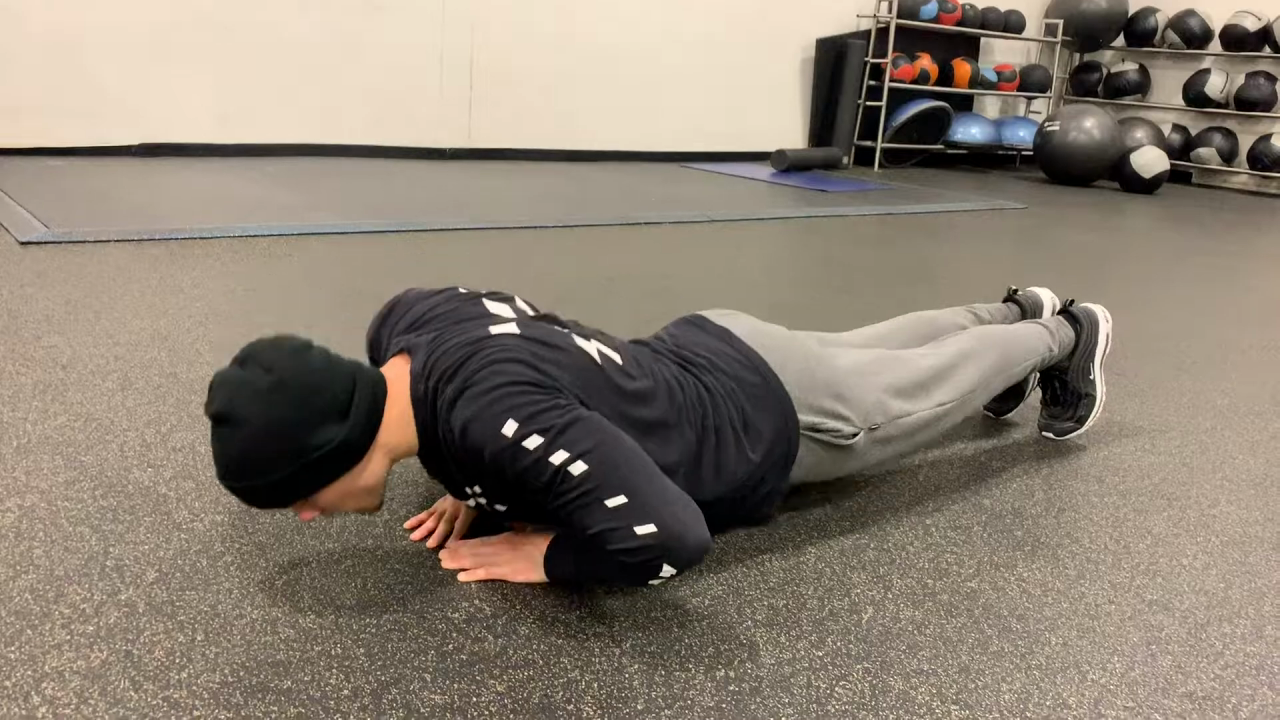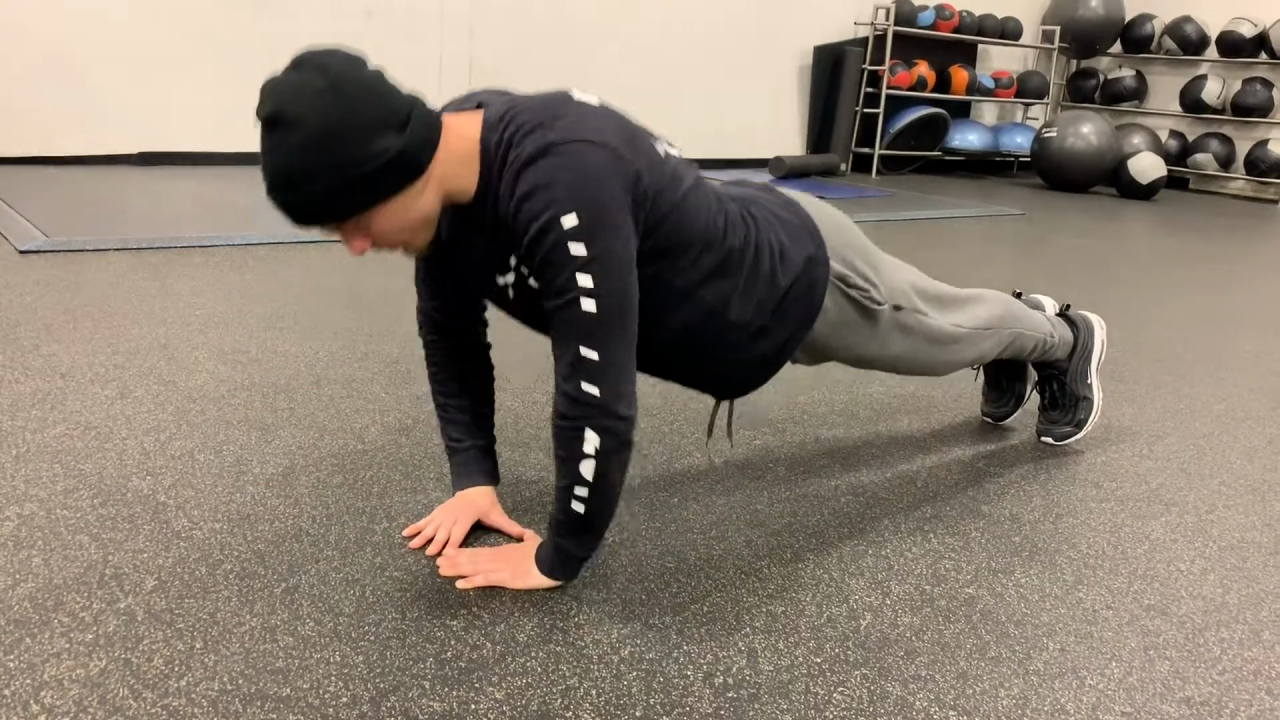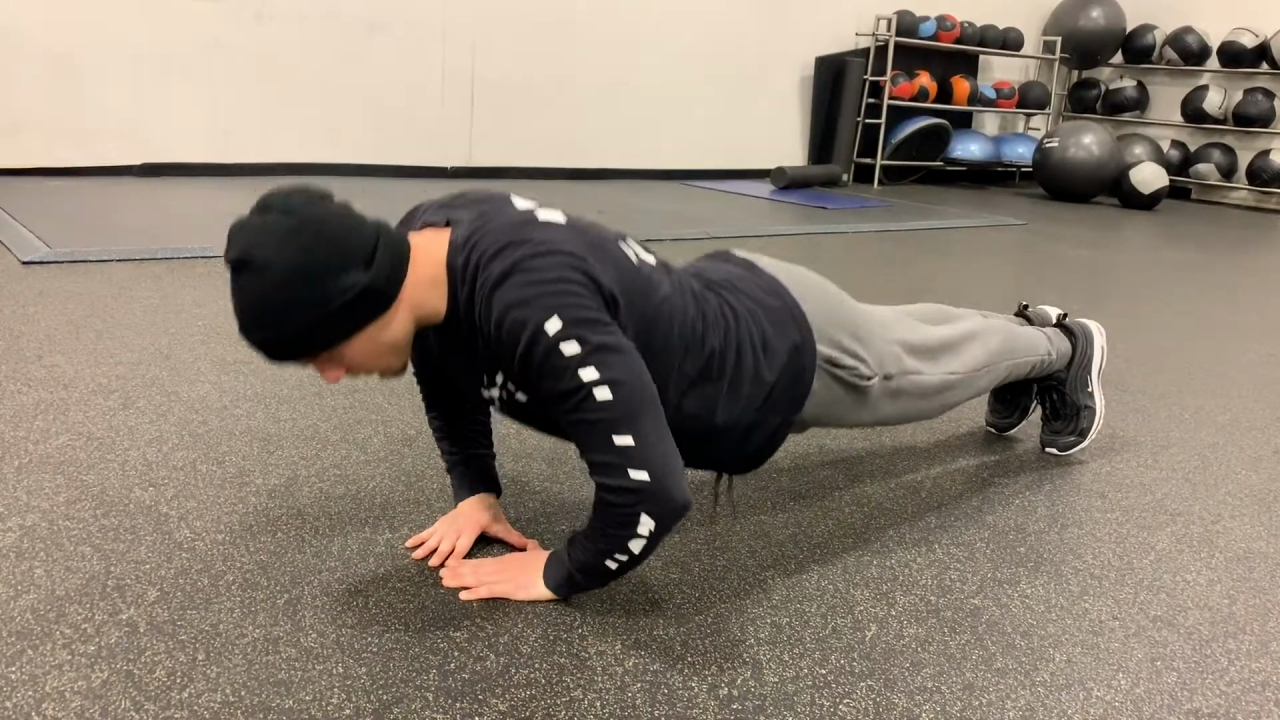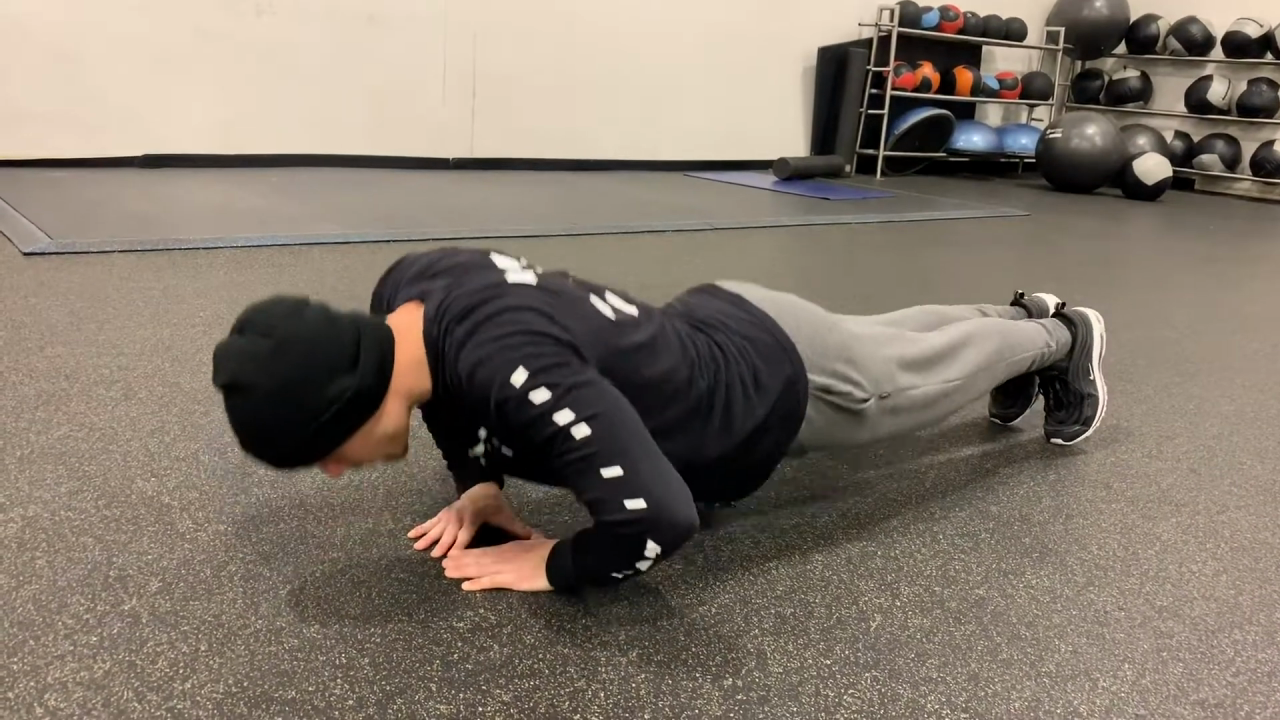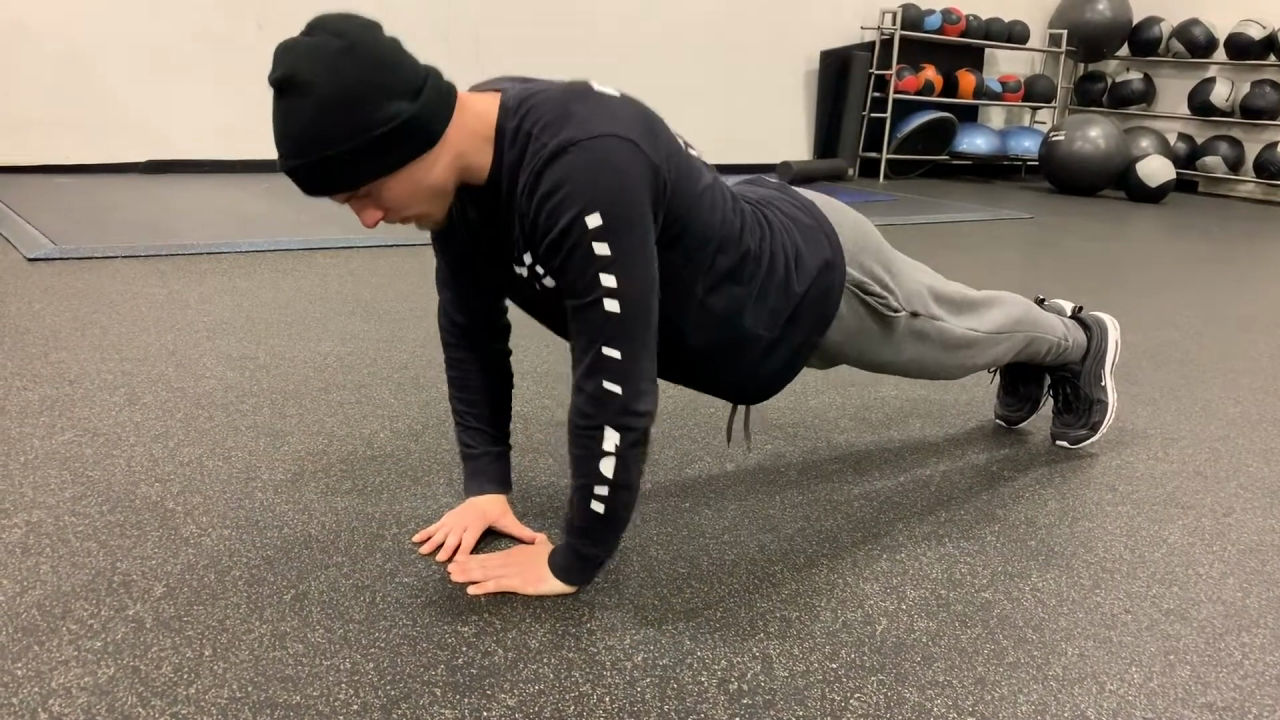
dt=1s
person 1, frame 1
left shoulder: (495, 415)
right shoulder: (398, 331)
left elbow: (673, 534)
left wrist: (544, 552)
right wrist: (474, 486)
left hip: (772, 416)
right hip: (703, 353)
left knee: (923, 385)
right knee: (869, 348)
left ankle: (1063, 334)
right ankle: (1008, 313)
person 1, frame 2
left shoulder: (564, 181)
right shoulder: (444, 164)
left elbow: (598, 397)
right elbow: (450, 333)
left wrist: (558, 558)
right wrist: (475, 480)
left hip: (798, 278)
right hip: (733, 257)
left knee: (942, 336)
left ankle: (1061, 341)
right ankle: (1021, 329)
person 1, frame 3
left shoulder: (535, 305)
right shoulder: (419, 244)
left elbow: (653, 488)
right elbow: (450, 365)
left wrist: (556, 572)
right wrist: (475, 491)
left hip: (785, 353)
right hip: (721, 302)
left knee: (931, 368)
right knee: (900, 331)
left ankle: (1060, 347)
right ankle: (1022, 327)
person 1, frame 4
left shoulder: (512, 362)
right shoulder: (403, 301)
left elbow: (660, 513)
left wrist: (554, 566)
right wrist: (479, 485)
left hip: (779, 381)
right hip: (714, 329)
left knee: (922, 375)
right knee: (890, 337)
left ankle: (1061, 340)
right ankle: (1017, 316)
person 1, frame 5
left shoulder: (585, 174)
right shoulder: (462, 156)
left elbow: (619, 392)
right elbow: (472, 328)
left wrist: (569, 563)
right wrist: (488, 485)
left hip: (812, 281)
right hip: (747, 257)
left knee: (956, 334)
left ankle: (1076, 344)
right ankle: (1031, 363)
